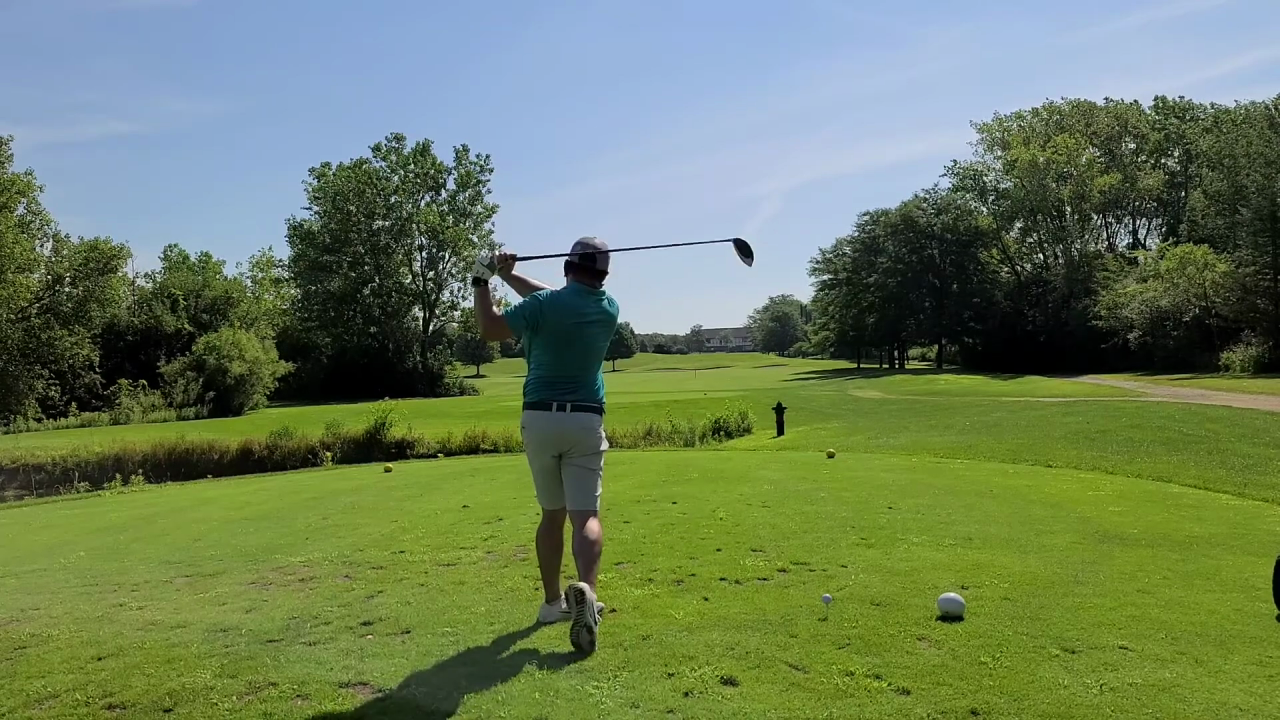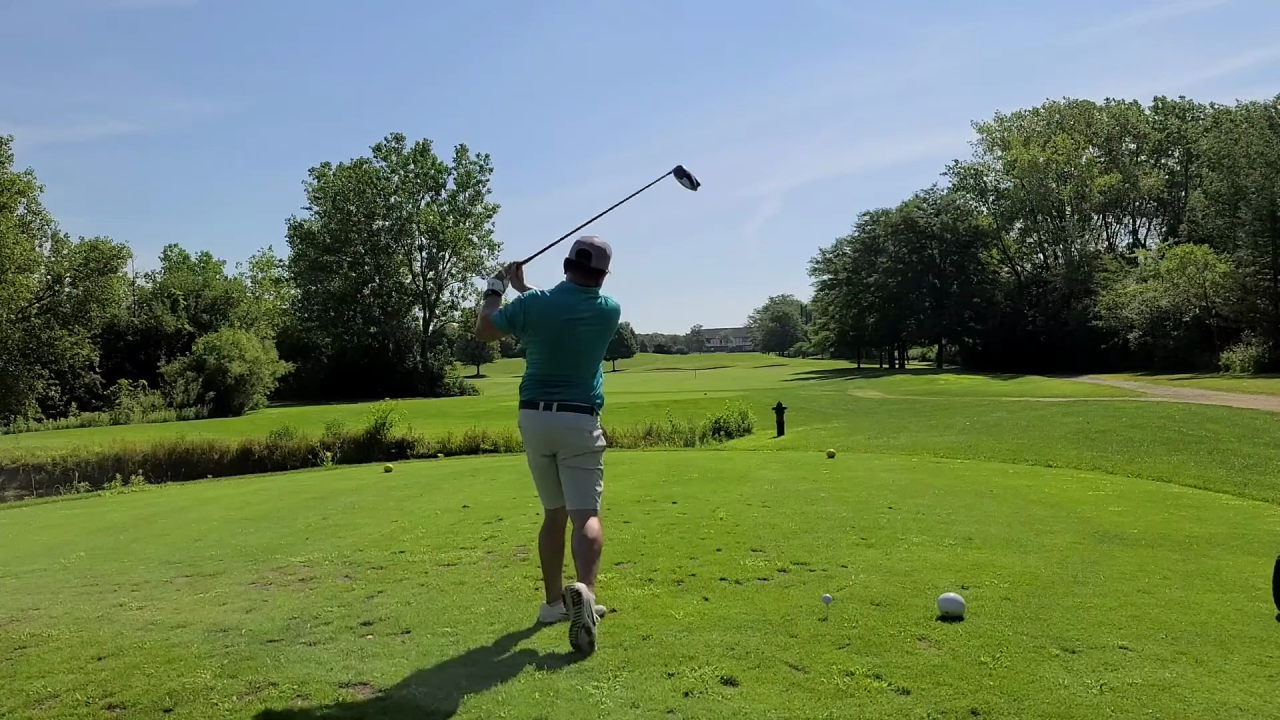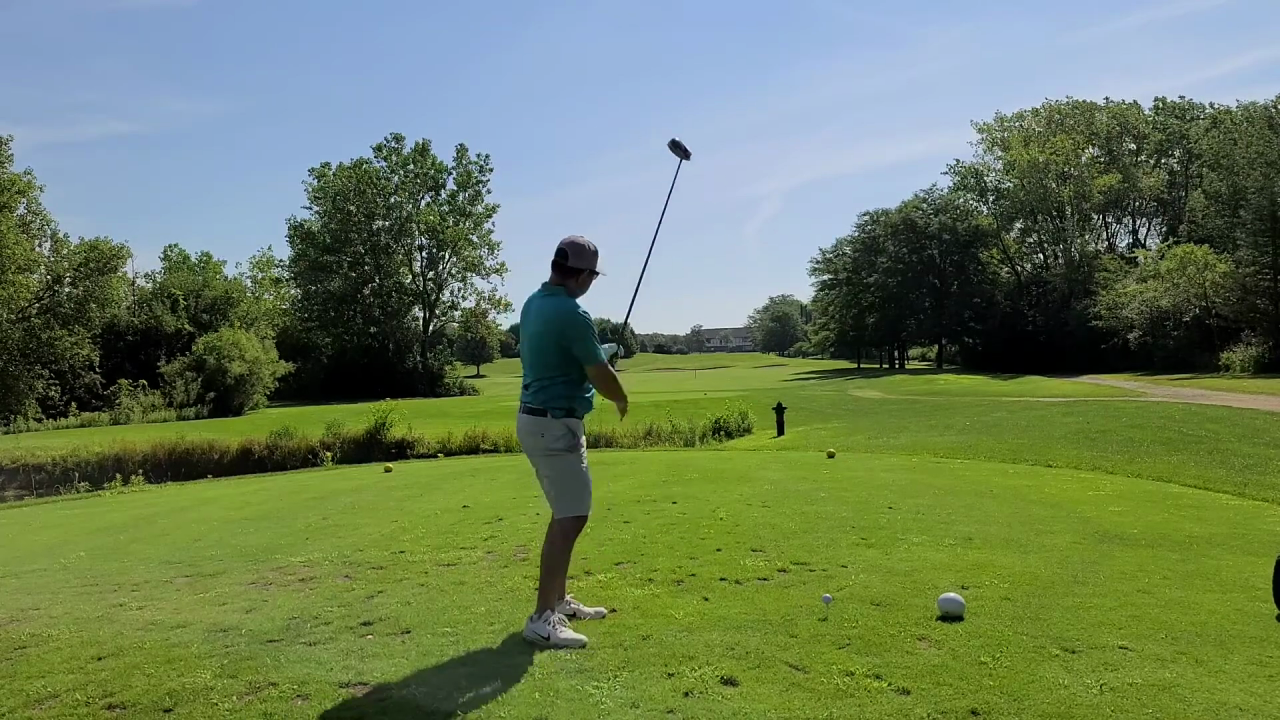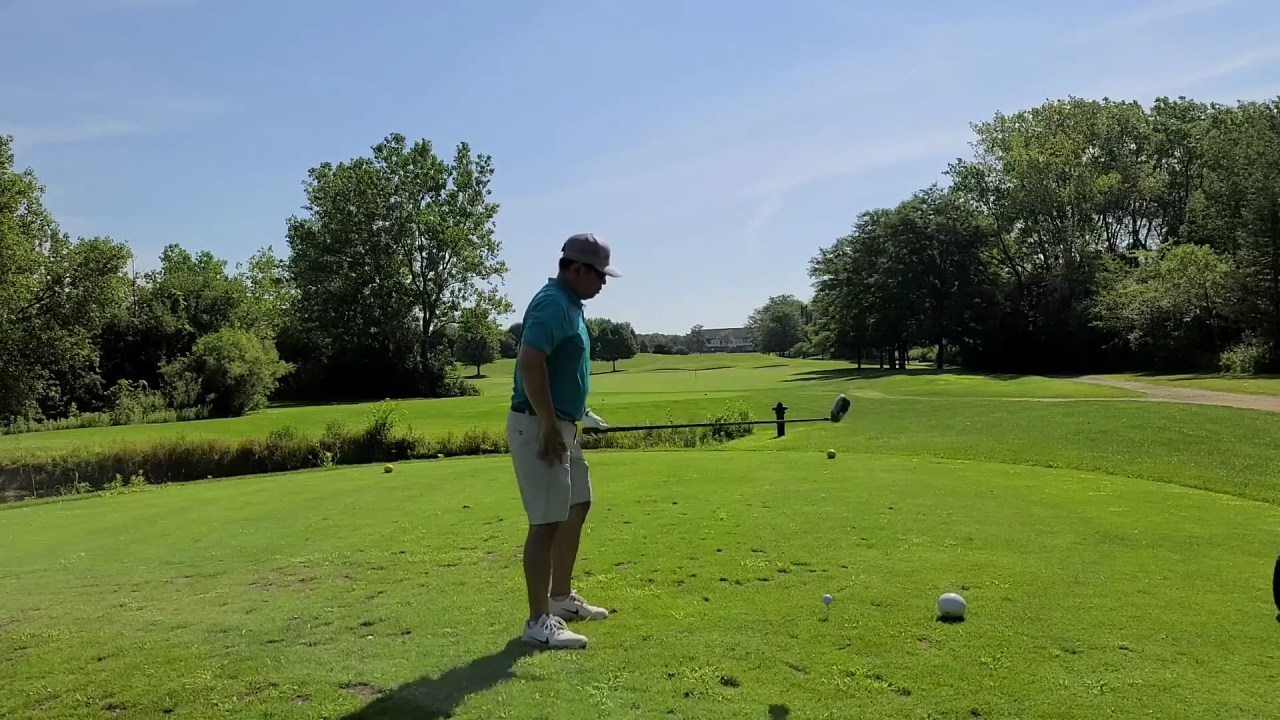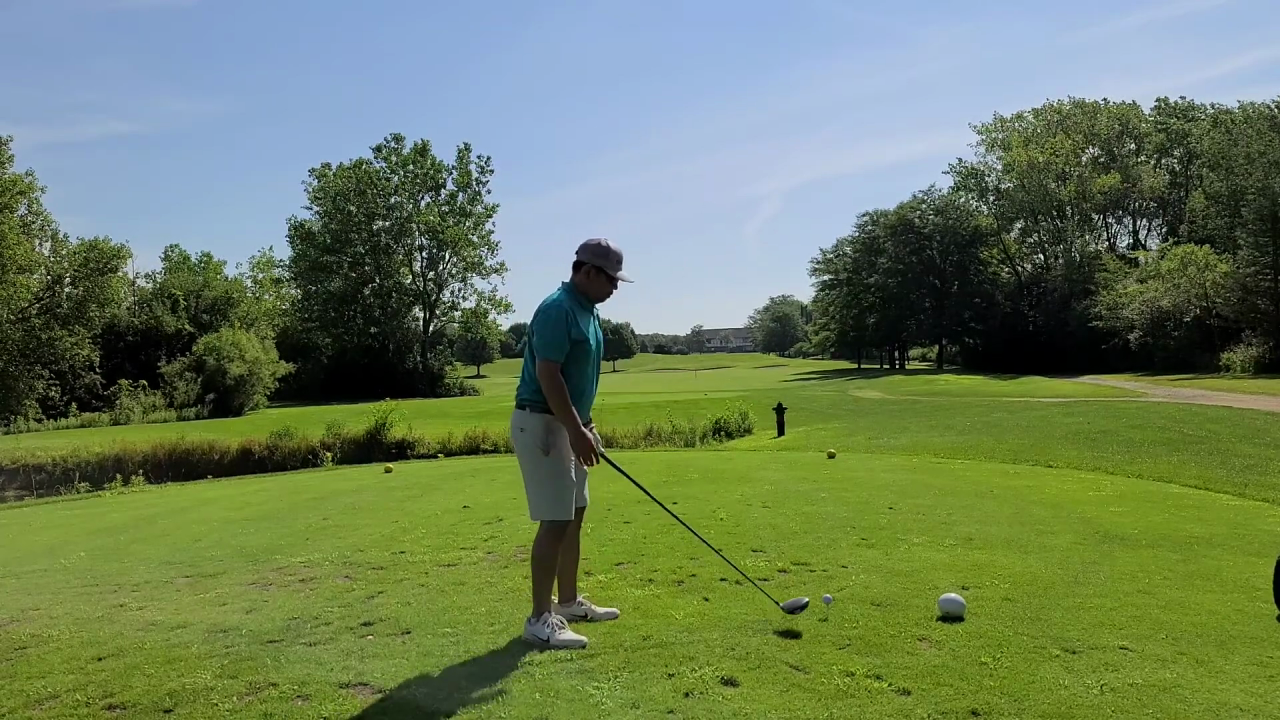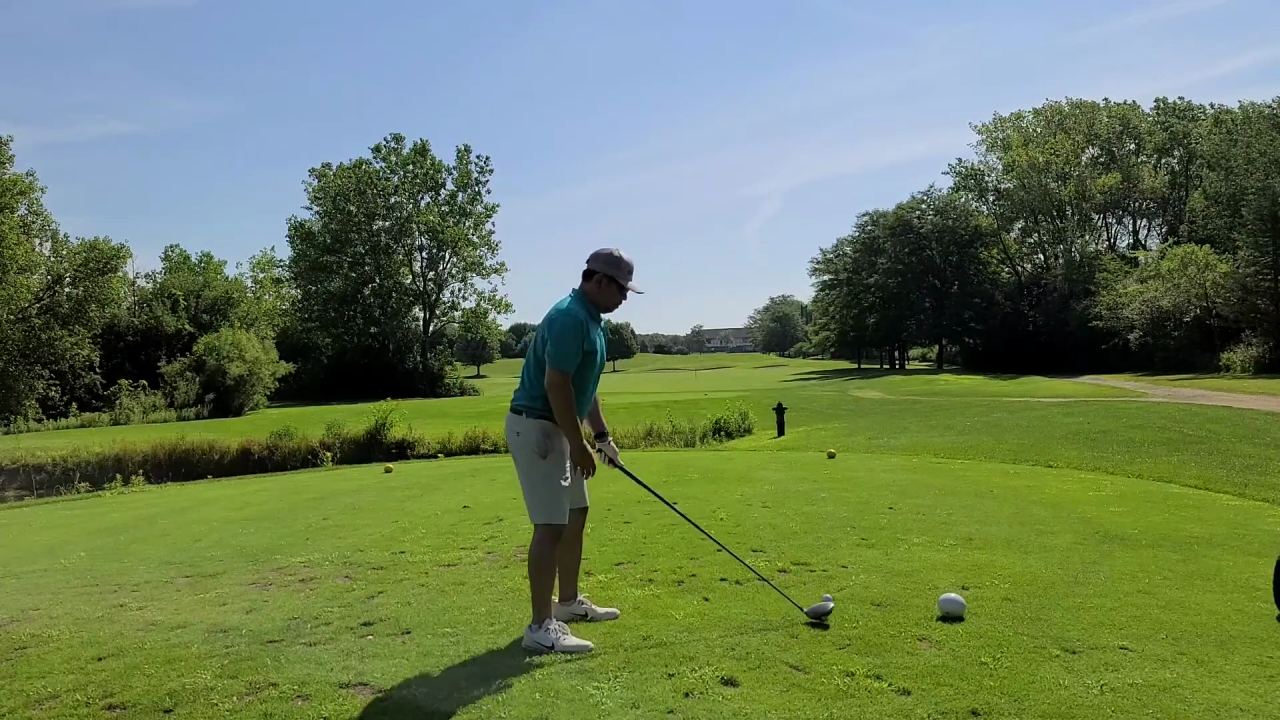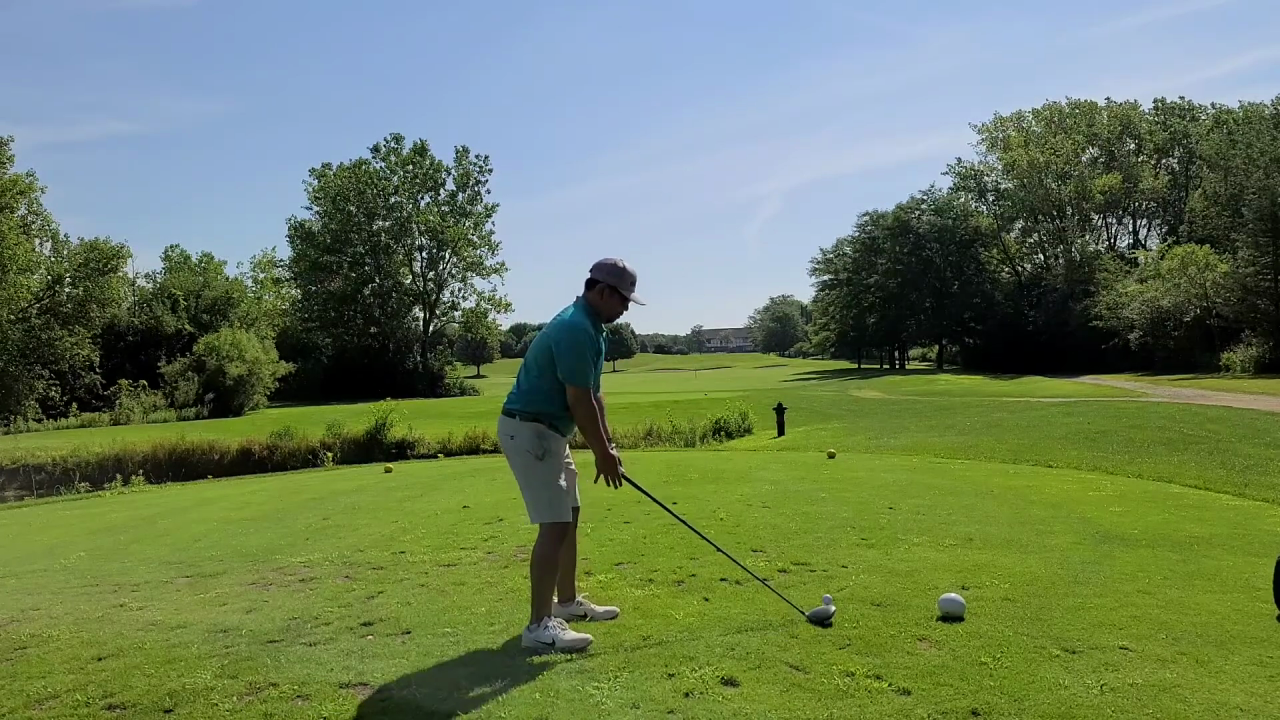
dt=0.4s
person 1, frame 1
left shoulder: (546, 305)
right shoulder: (610, 309)
left elbow: (489, 329)
left wrist: (482, 280)
right wrist: (509, 275)
left hip: (539, 419)
right hip: (585, 422)
left knee: (553, 512)
right knee: (585, 514)
left ankle: (553, 601)
right ankle: (585, 590)
person 1, frame 2
left shoulder: (533, 303)
right shoulder: (609, 311)
left elbow: (483, 332)
left wrist: (495, 291)
right wrist: (521, 284)
left hip: (533, 418)
right hip: (578, 422)
left knee: (555, 512)
right knee: (585, 515)
left ankle: (554, 601)
right ankle: (582, 591)
person 1, frame 3
left shoulder: (535, 303)
right shoulder: (573, 315)
right elbow: (600, 378)
left wrist: (594, 355)
right wrist: (621, 399)
left hip: (539, 420)
right hip: (556, 425)
left knee: (566, 513)
right knee: (571, 518)
left ankle: (558, 601)
right ankle: (542, 618)
person 1, frame 4
left shoulder: (568, 304)
right shoulder: (552, 303)
right elbow: (531, 362)
left wrist: (580, 415)
right wrist: (550, 426)
left hip: (559, 424)
right hip: (537, 426)
left knee: (575, 508)
right knee: (546, 522)
left ankle: (561, 597)
right ankle: (539, 621)
person 1, frame 5
left shoulder: (588, 313)
right shoulder: (557, 309)
right elbow: (547, 374)
left wrist: (586, 425)
right wrist: (576, 430)
left hip: (564, 425)
right hip: (542, 423)
left knee: (573, 516)
right knee: (555, 520)
left ankle: (568, 602)
right ankle: (540, 618)
person 1, frame 6
left shoulder: (590, 319)
right shoulder: (570, 317)
right elbow: (556, 384)
left wrist: (602, 436)
right wrist: (577, 445)
left hip: (554, 429)
right hip: (535, 427)
left knee: (574, 516)
right knee: (550, 524)
left ankle: (568, 601)
right ankle: (541, 626)
person 1, frame 7
left shoulder: (588, 326)
right shoulder: (577, 330)
left elbow: (593, 394)
right elbow: (579, 401)
left wrist: (607, 446)
right wrist: (602, 454)
left hip: (544, 431)
right hip: (529, 430)
left knee: (568, 517)
right knee: (554, 523)
left ankle: (568, 602)
right ankle: (539, 624)
